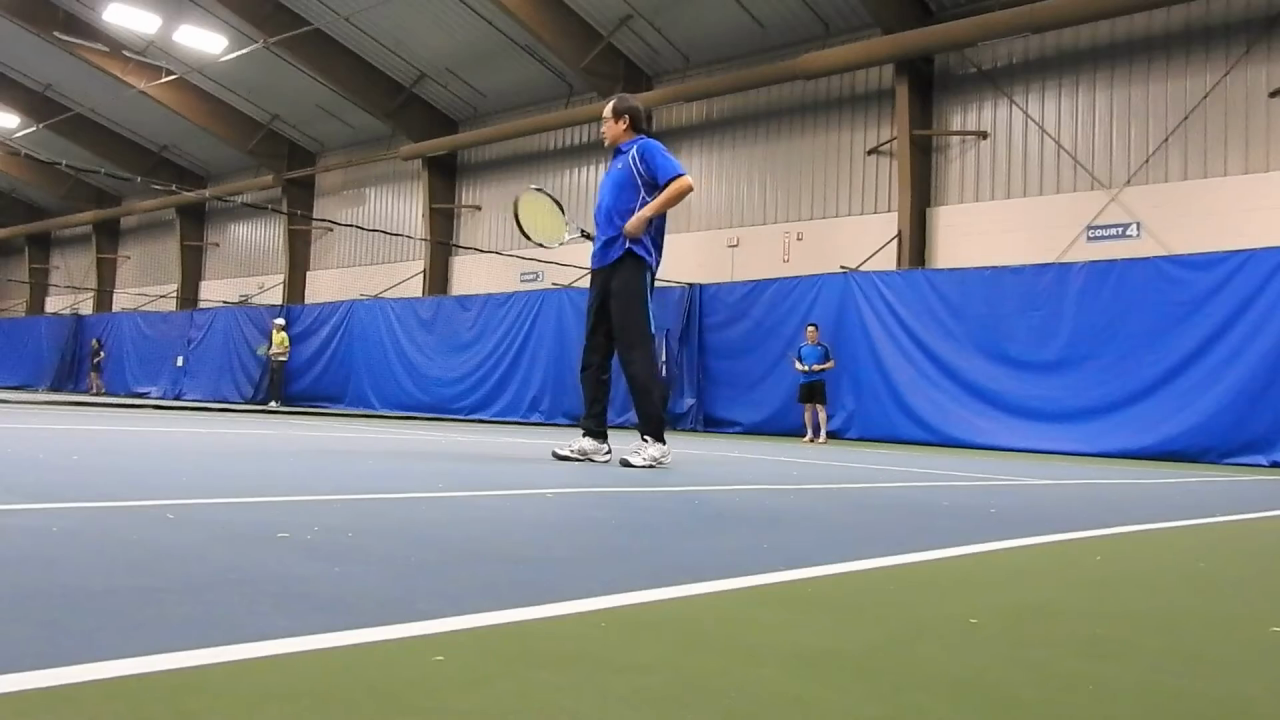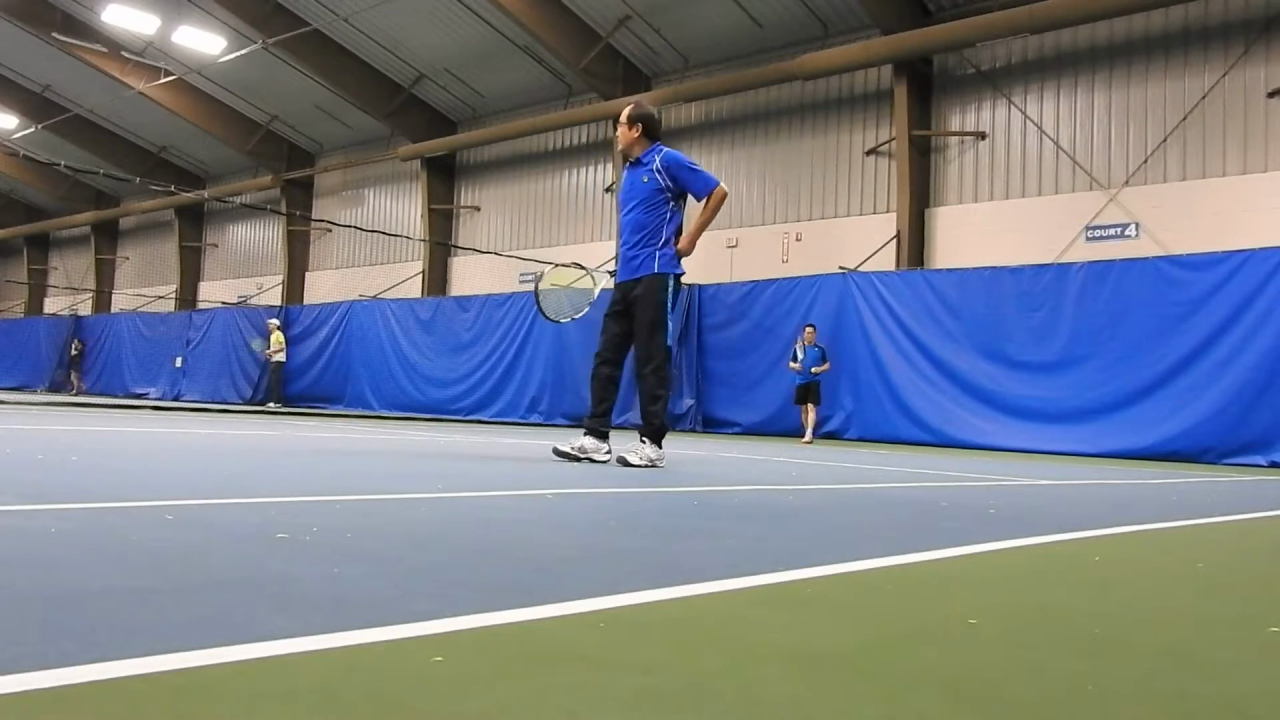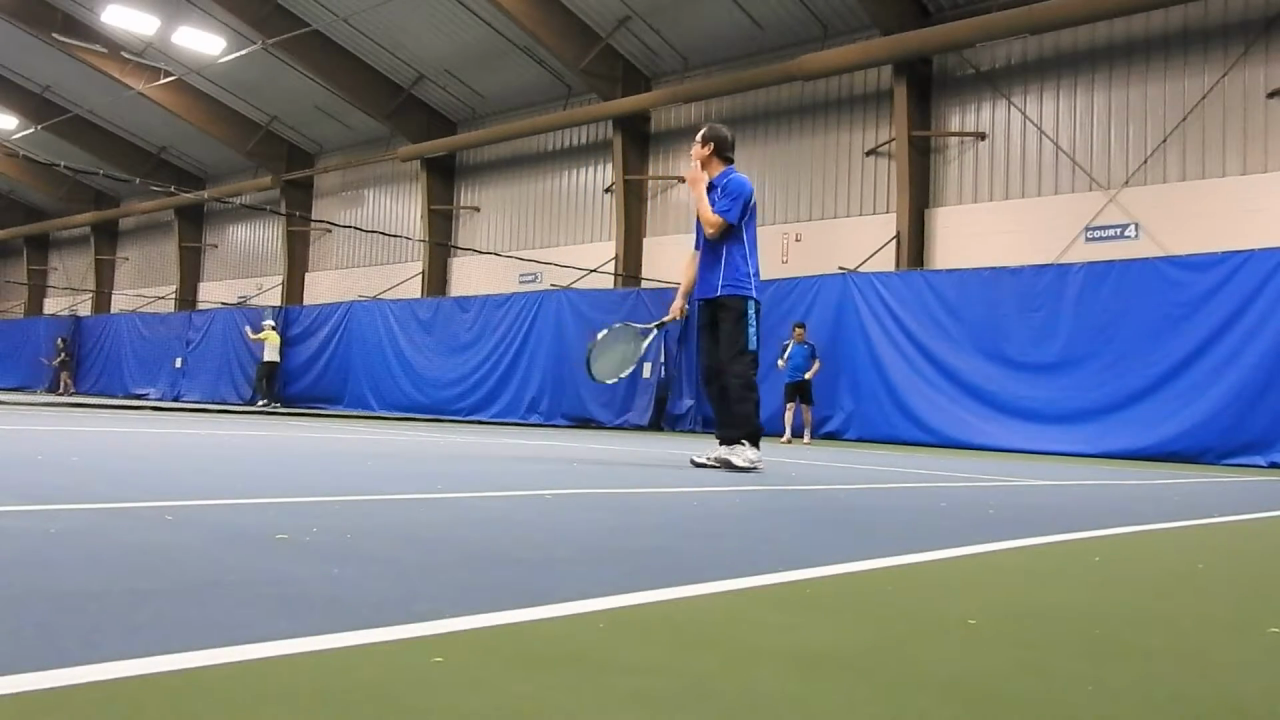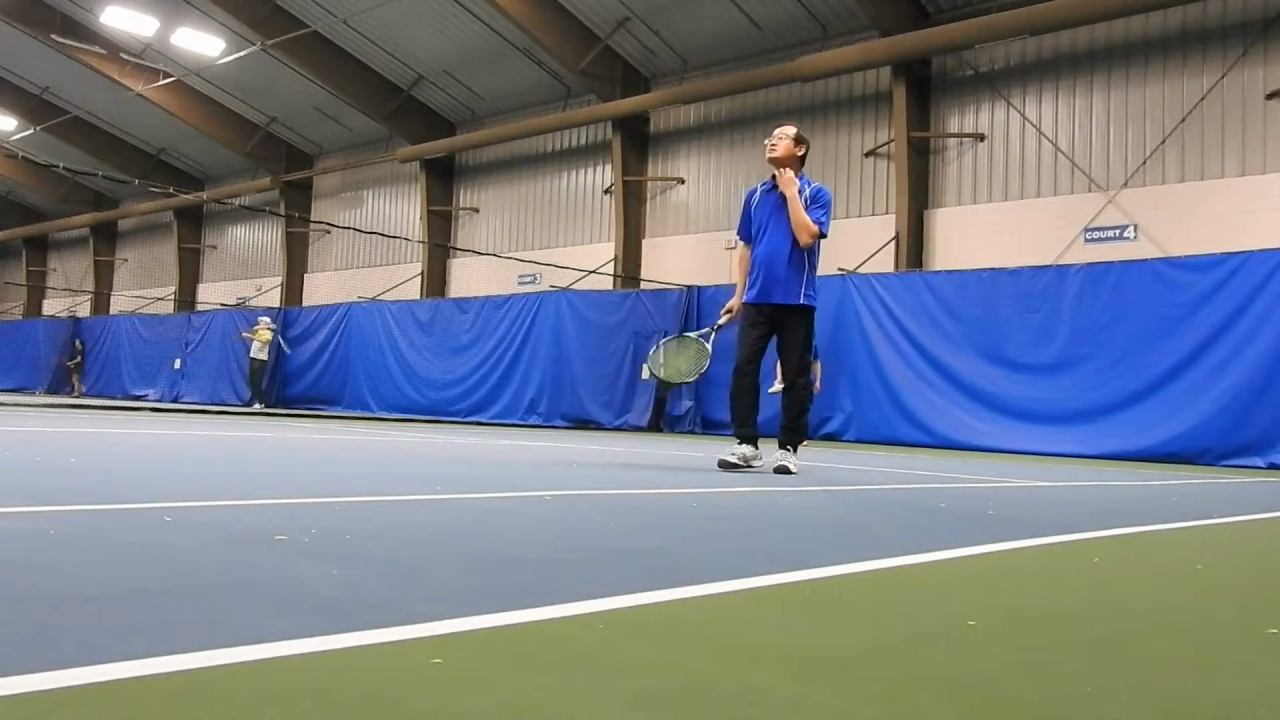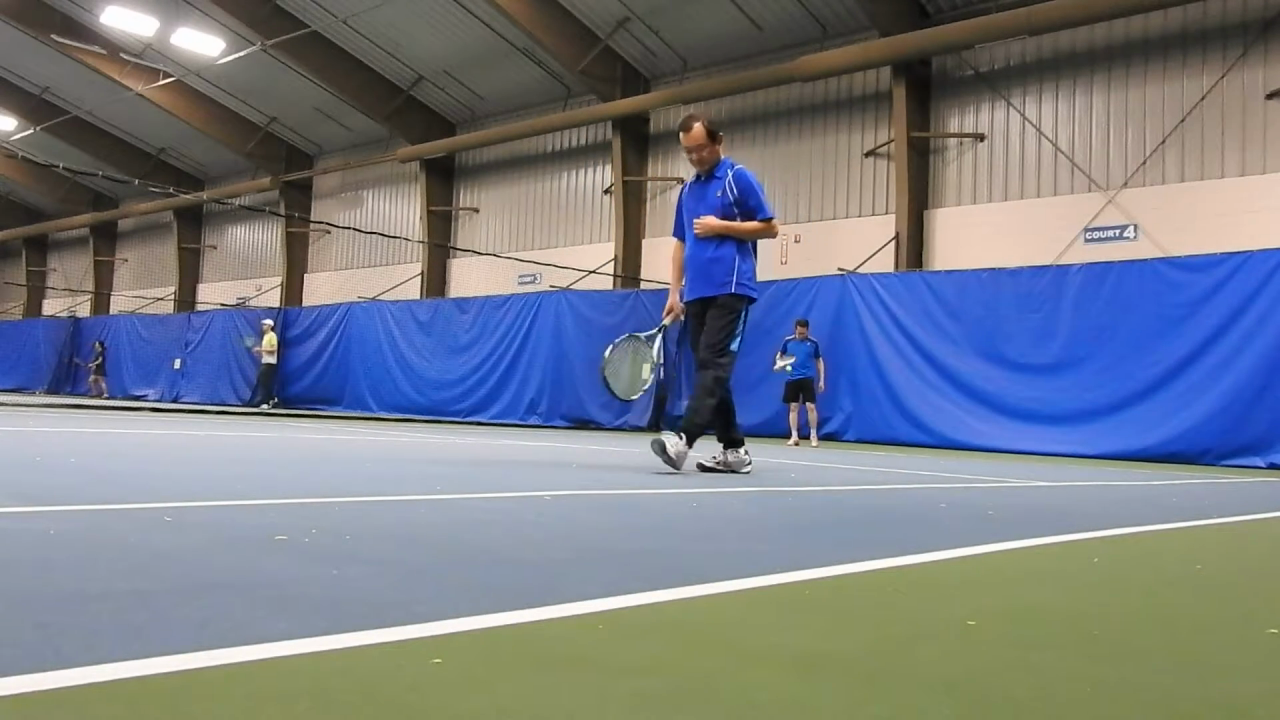
dt=1s
person 1, frame 1
left shoulder: (646, 149)
right shoulder: (617, 160)
left elbow: (684, 183)
left wrist: (643, 218)
right wrist: (600, 236)
left hip: (631, 263)
right hip: (605, 265)
left knee: (636, 352)
right knee: (594, 354)
left ankle: (653, 440)
right ankle: (594, 438)
person 1, frame 2
left shoulder: (669, 161)
right shoulder: (629, 170)
left elbow: (718, 192)
left wrist: (690, 237)
left hip: (655, 275)
right hip: (626, 278)
left knee: (650, 360)
right knee: (607, 357)
left ankle: (652, 443)
right ankle: (596, 437)
person 1, frame 3
left shoulder: (737, 184)
right shoulder: (708, 191)
left elbow: (712, 227)
left wrist: (697, 188)
right wrist: (681, 296)
left hip: (737, 293)
right hip: (710, 296)
left knee: (738, 369)
right knee: (713, 371)
left ankle: (748, 444)
right ankle: (728, 444)
person 1, frame 4
left shoulder: (817, 193)
right shoulder: (755, 195)
left elbow: (807, 237)
left wrist: (791, 192)
right wrist: (738, 293)
left hip: (796, 300)
right hip: (757, 299)
left knee: (795, 378)
right knee: (744, 368)
left ankle: (787, 448)
right ankle: (746, 444)
person 1, frame 5
left shoulder: (740, 178)
right shoulder: (687, 190)
left elbow: (769, 227)
left wrist: (721, 226)
right wrist: (674, 291)
left hip: (730, 289)
right hip: (697, 293)
left knee: (713, 363)
right knee: (710, 368)
left ankle: (684, 439)
right ankle: (734, 449)
